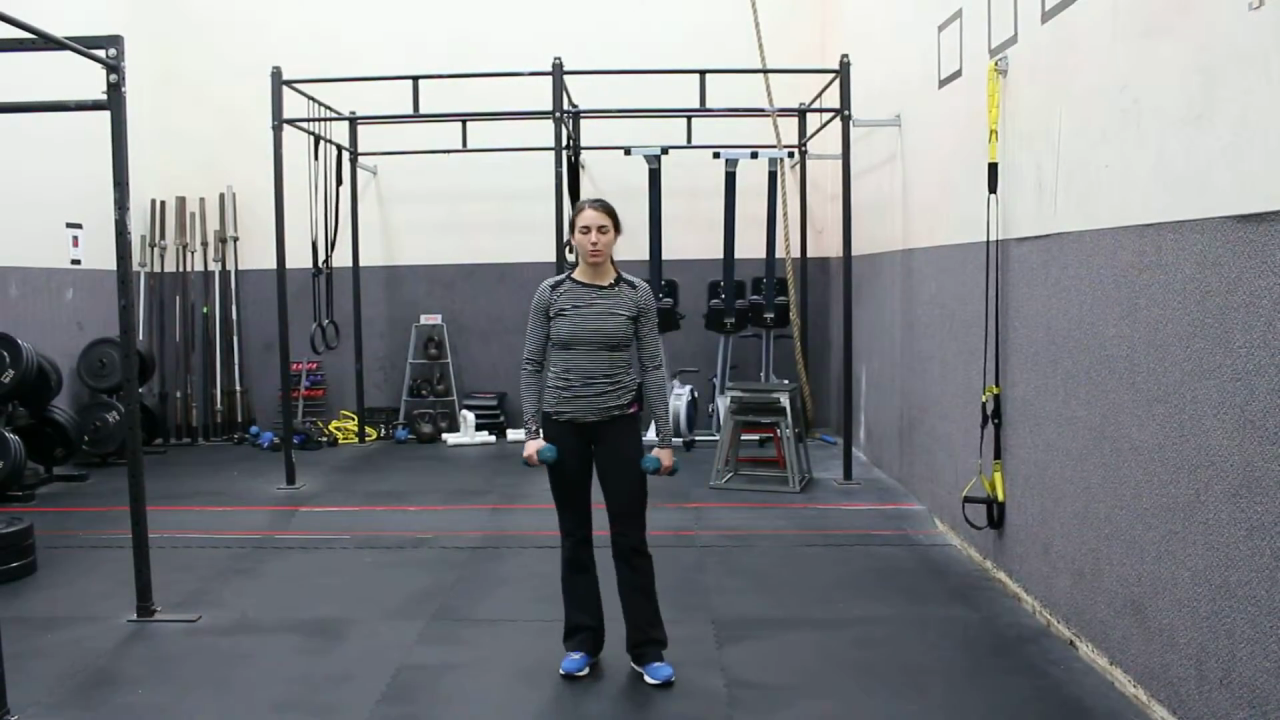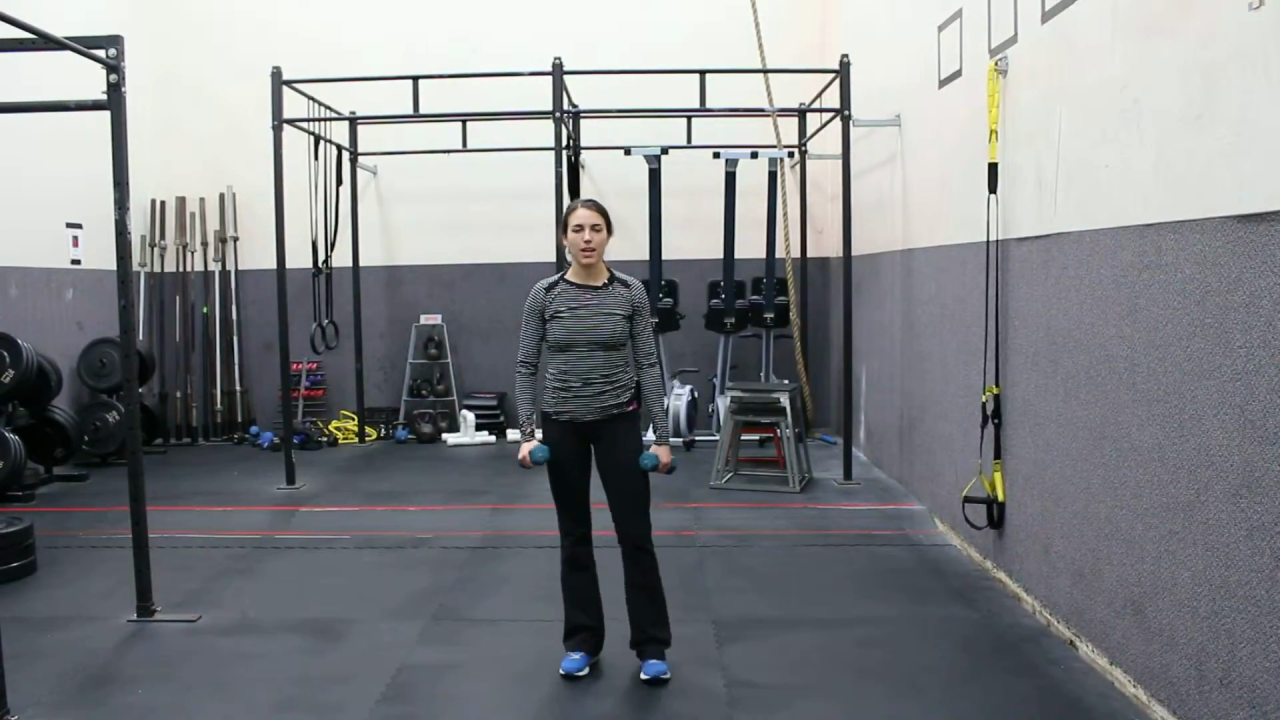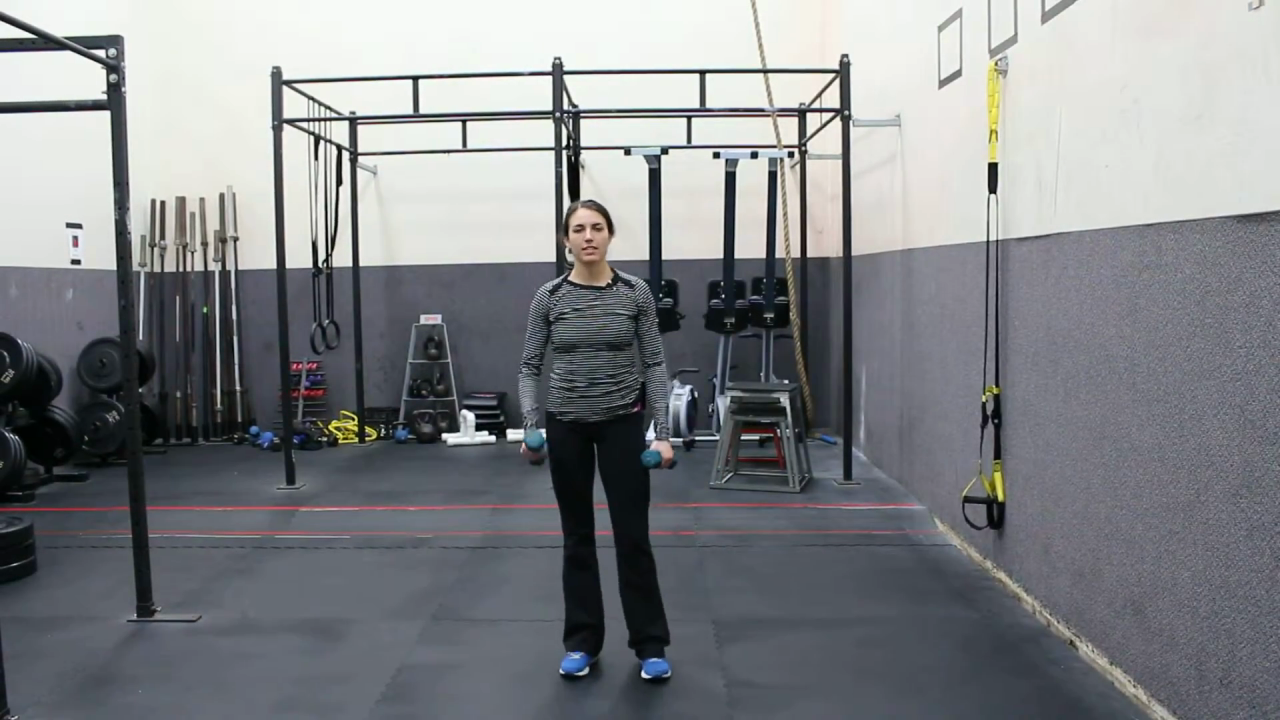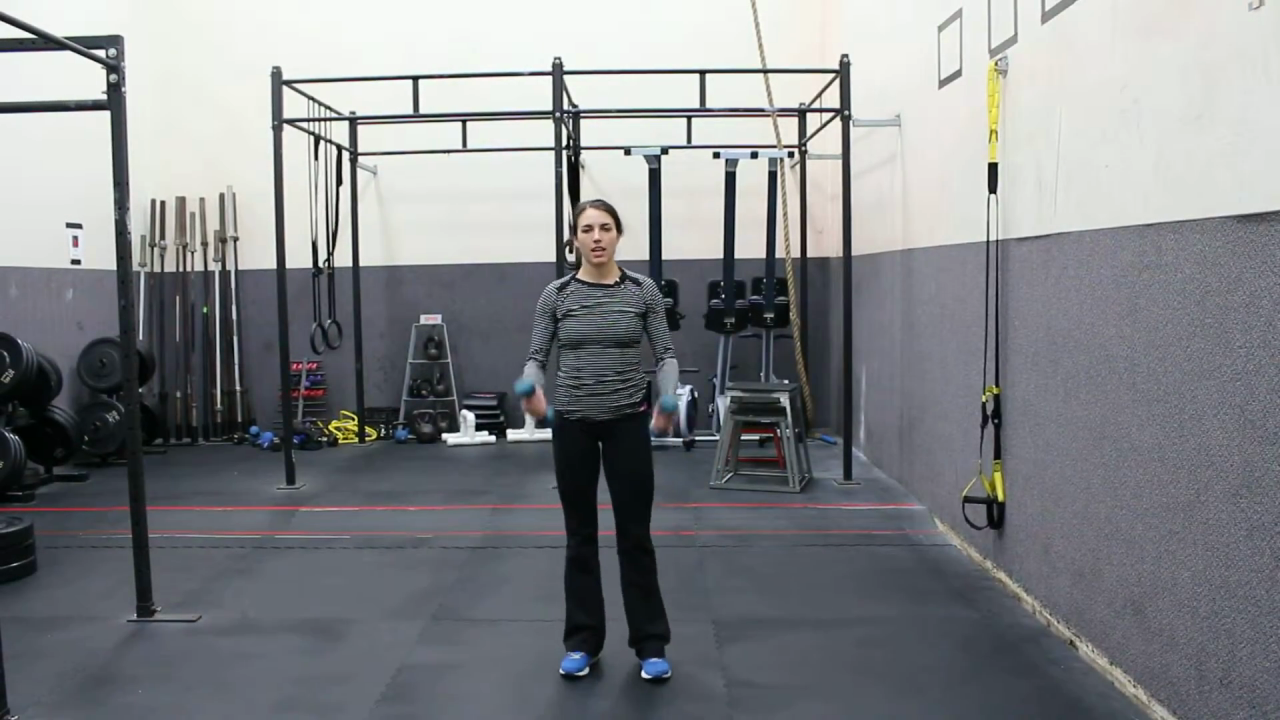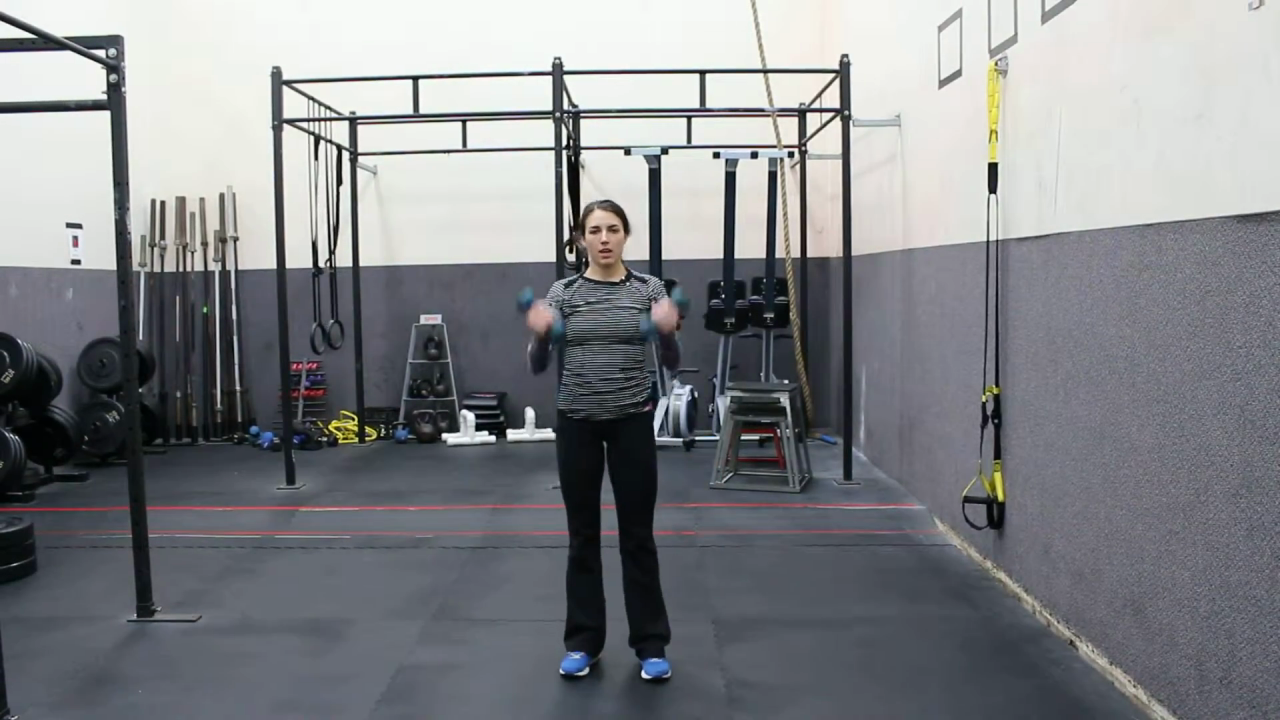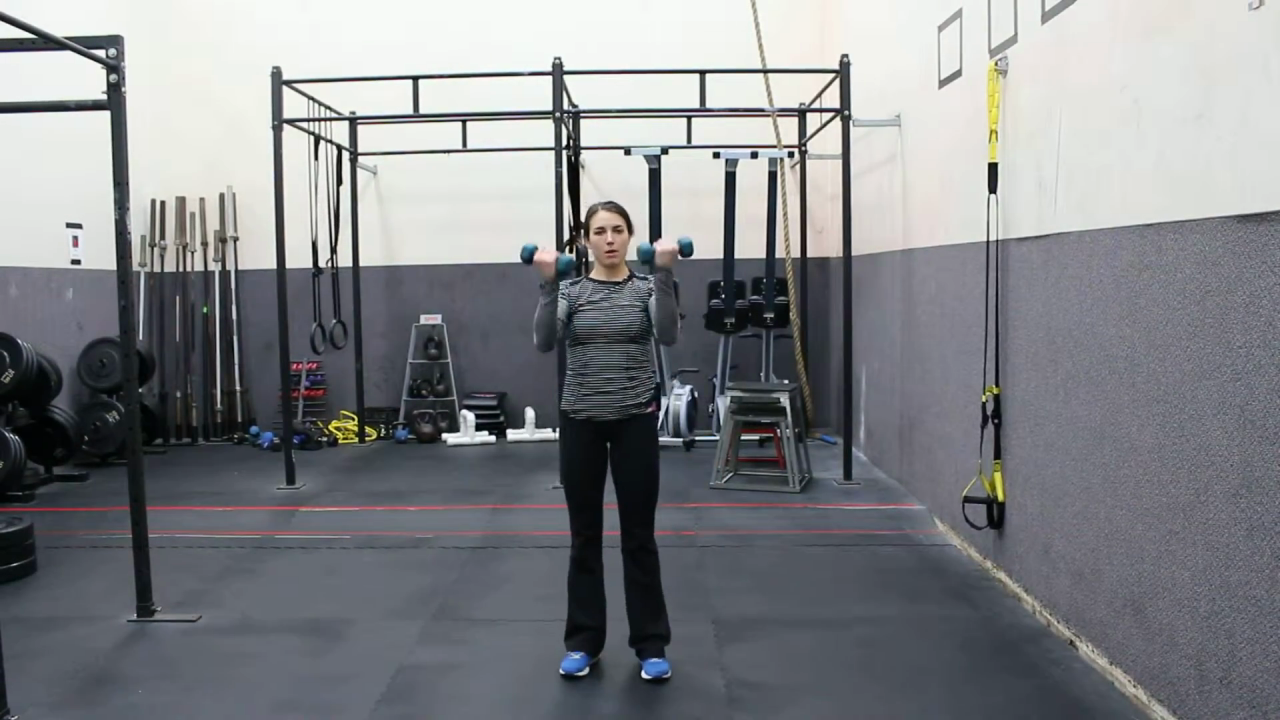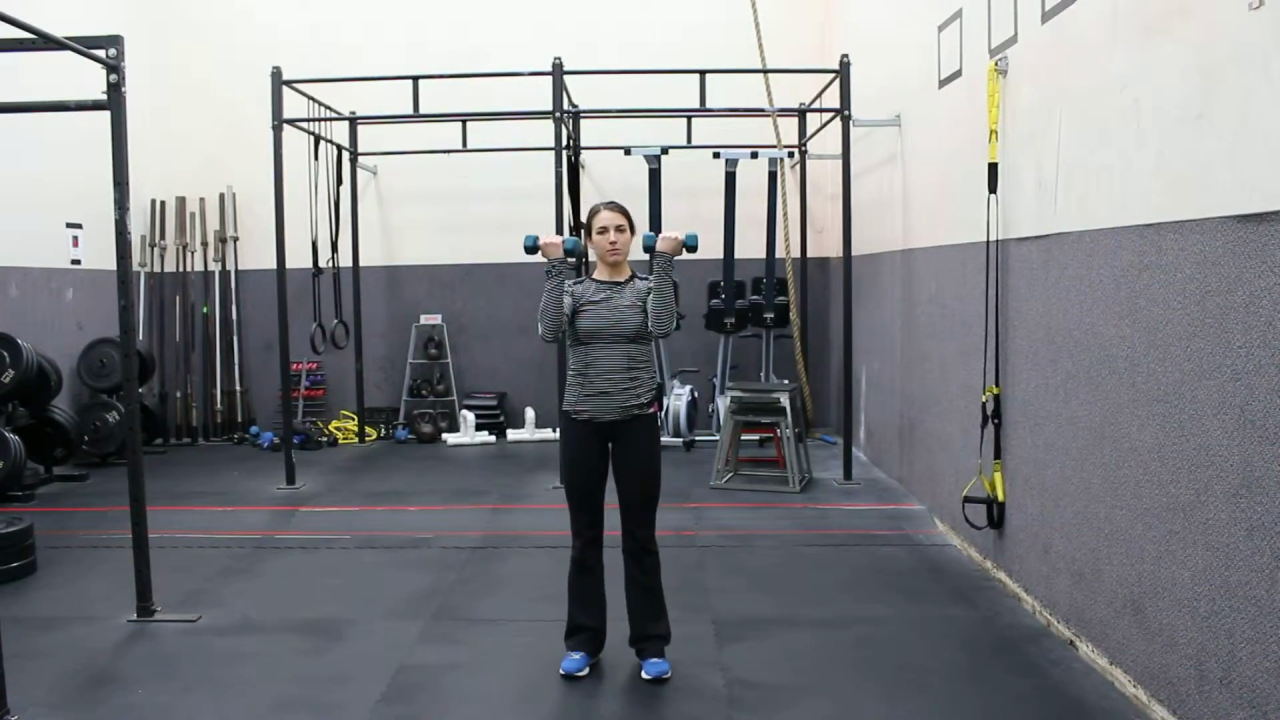
dt=0.2s
person 1, frame 1
left shoulder: (637, 294)
right shoulder: (550, 293)
left elbow: (652, 368)
right elbow: (531, 365)
left wrist: (665, 437)
right wrist: (531, 430)
left hip: (619, 423)
right hip: (563, 425)
left knee: (630, 538)
right knee: (575, 536)
left ankle: (648, 649)
right ankle: (581, 642)
person 1, frame 2
left shoulder: (631, 292)
right shoulder: (543, 294)
left elbow: (648, 365)
right elbow: (525, 366)
left wrist: (661, 434)
right wrist: (526, 432)
left hip: (618, 421)
right hip: (562, 424)
left knee: (635, 534)
right knee: (574, 536)
left ankle: (651, 646)
right ankle: (582, 642)
person 1, frame 3
left shoulder: (636, 292)
right shoulder: (548, 296)
left elbow: (654, 362)
right elbow: (530, 366)
left wrist: (662, 428)
right wrist: (529, 422)
left hip: (622, 422)
right hip: (566, 424)
left knee: (632, 534)
right knee: (577, 536)
left ankle: (650, 644)
right ankle: (582, 642)
person 1, frame 4
left shoulder: (643, 291)
right shoulder: (555, 294)
left elbow: (666, 354)
right elbow: (536, 359)
left wrist: (666, 400)
right wrist: (533, 389)
left hip: (628, 421)
right hip: (572, 422)
left knee: (634, 534)
right knee: (580, 535)
left ankle: (650, 643)
right ankle: (582, 642)
person 1, frame 5
left shoulder: (646, 289)
right shoulder: (564, 292)
left elbow: (670, 356)
right elbow: (538, 362)
left wrist: (669, 327)
right wrist: (539, 333)
left hip: (632, 420)
right hip: (577, 421)
left knee: (637, 534)
right knee: (583, 535)
left ankle: (650, 644)
right ankle: (582, 642)
person 1, frame 6
left shoulder: (647, 287)
right shoulder: (570, 290)
left elbow: (667, 334)
right elbow: (544, 341)
left wrist: (664, 273)
right wrist: (547, 282)
left hip: (635, 421)
right hip: (580, 421)
left knee: (639, 535)
right knee: (584, 535)
left ankle: (651, 644)
right ankle: (582, 642)
person 1, frame 7
left shoulder: (647, 287)
right shoulder: (572, 288)
left elbow: (663, 327)
right elbow: (550, 331)
left wrist: (664, 263)
right wrist: (555, 268)
left hip: (636, 421)
right hip: (581, 421)
left knee: (640, 535)
right knee: (585, 535)
left ankle: (651, 644)
right ankle: (582, 642)
